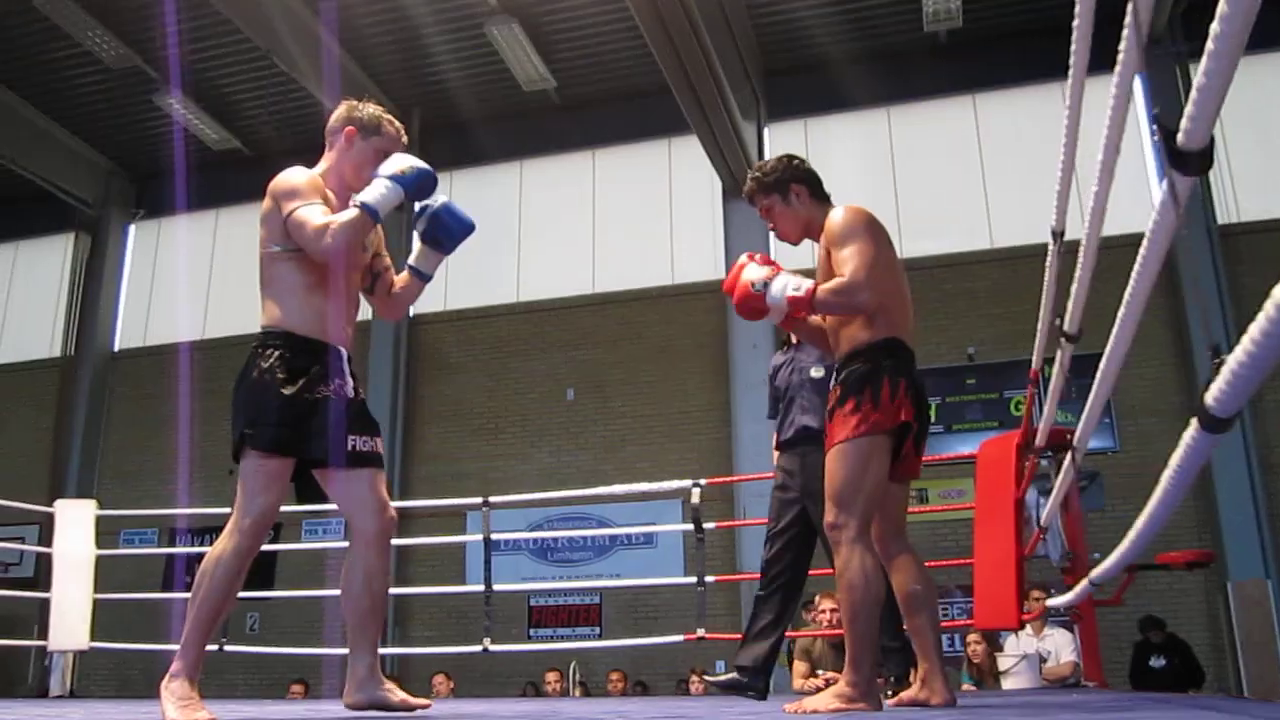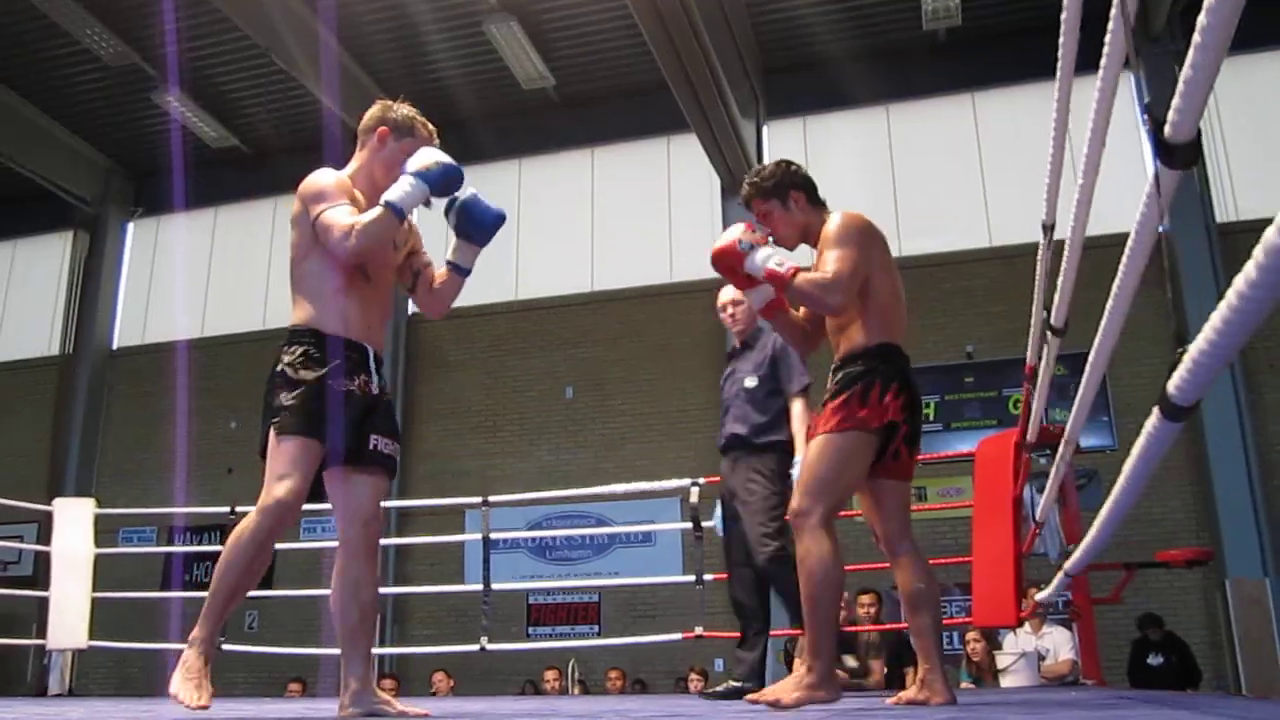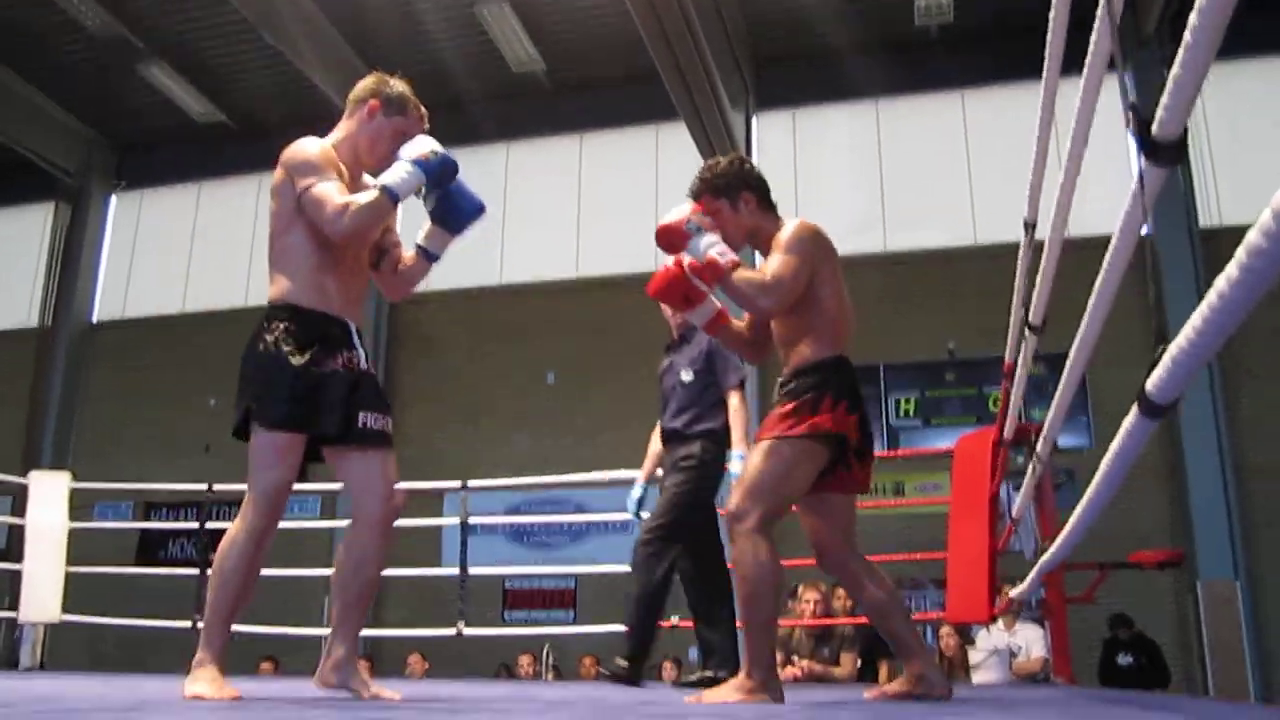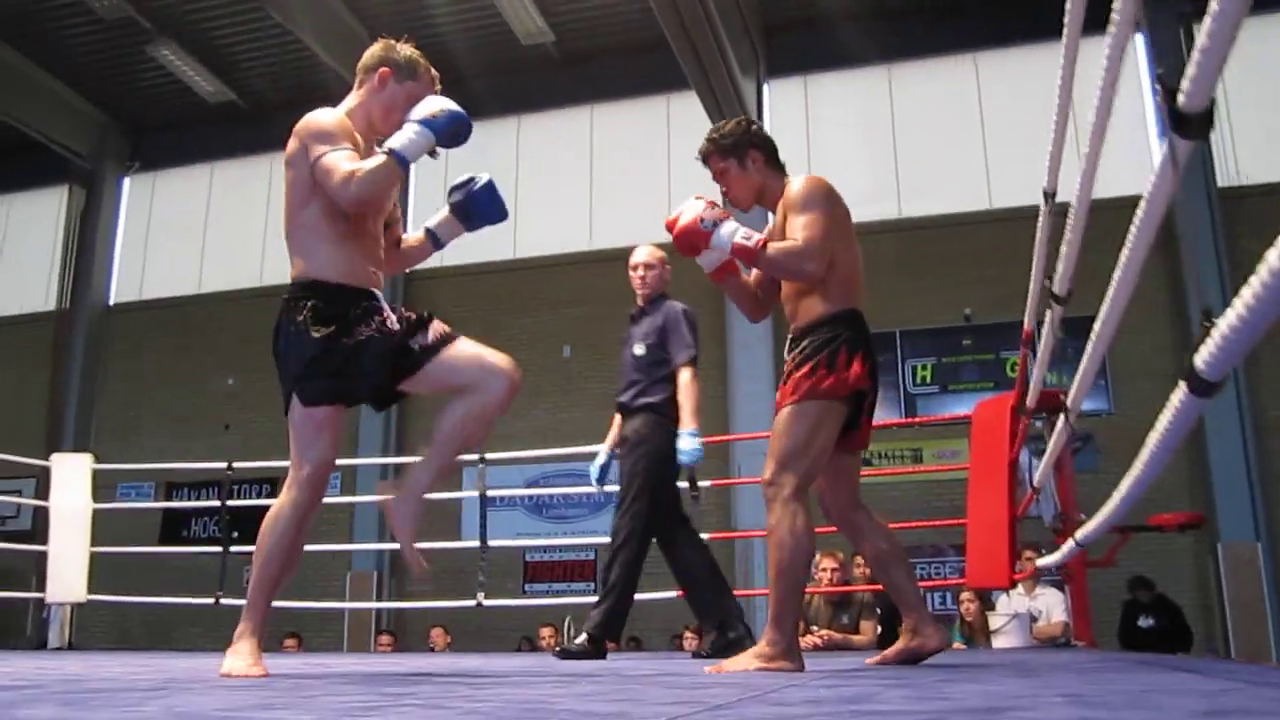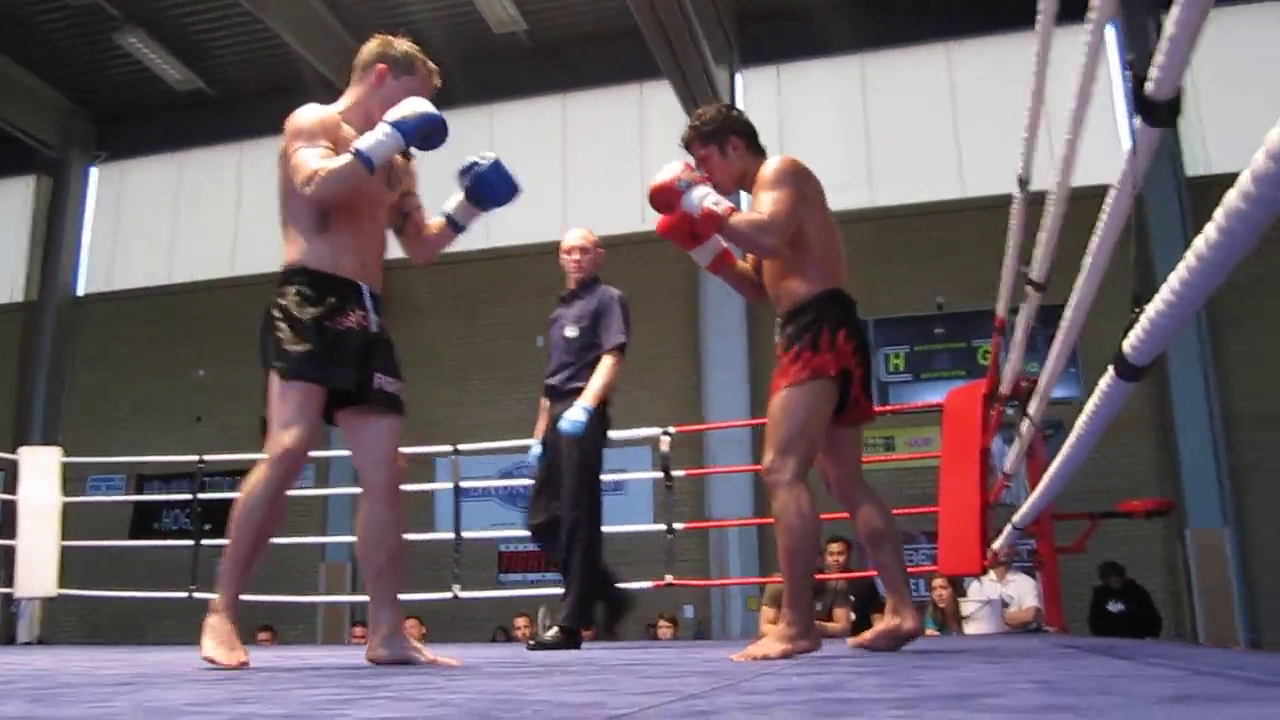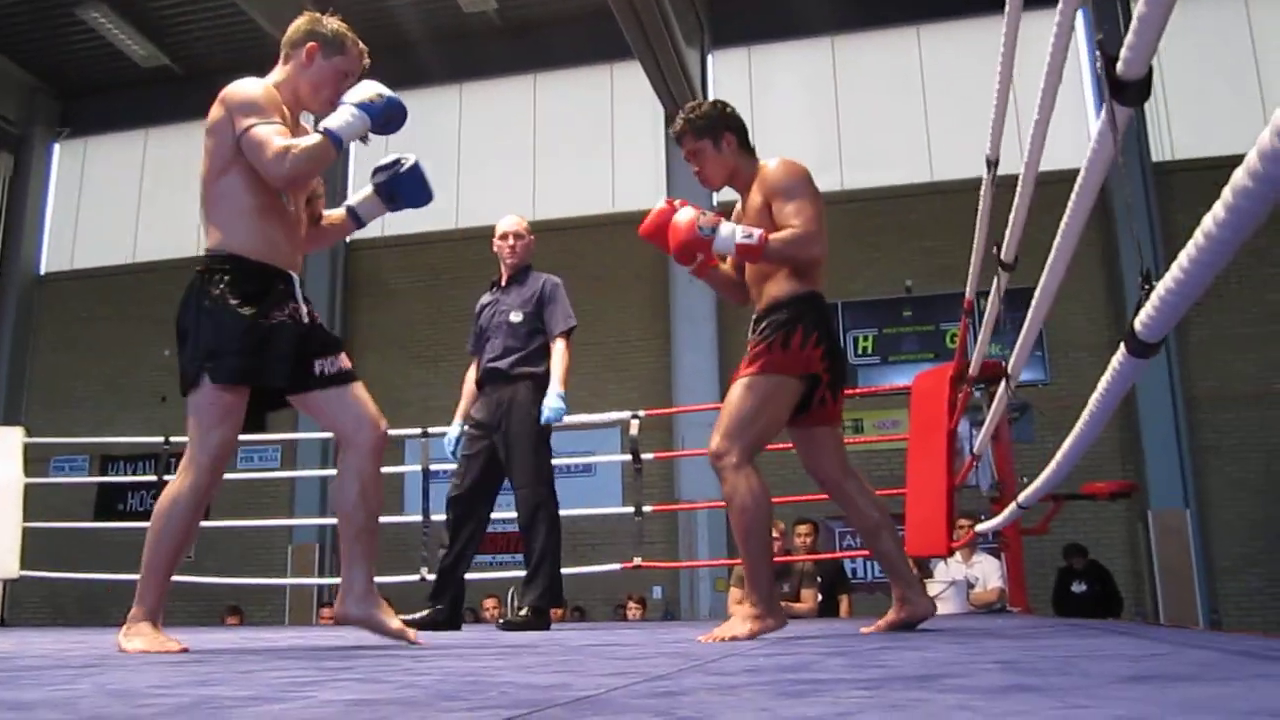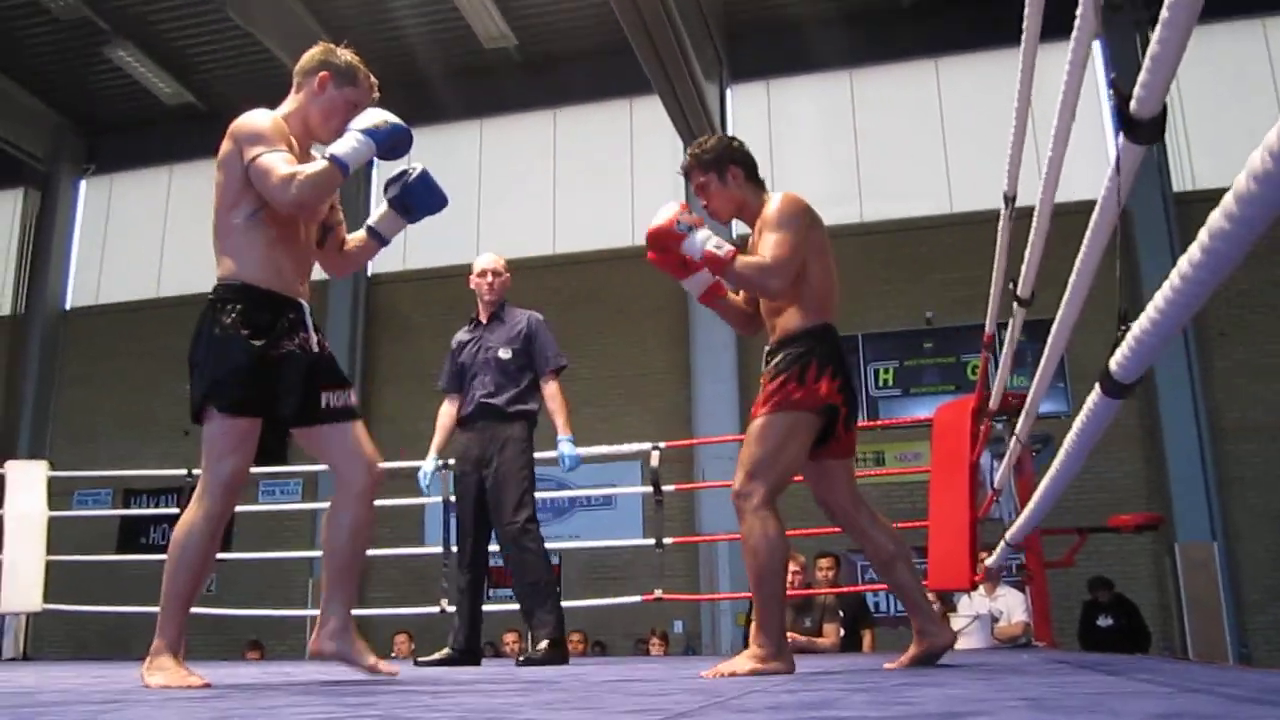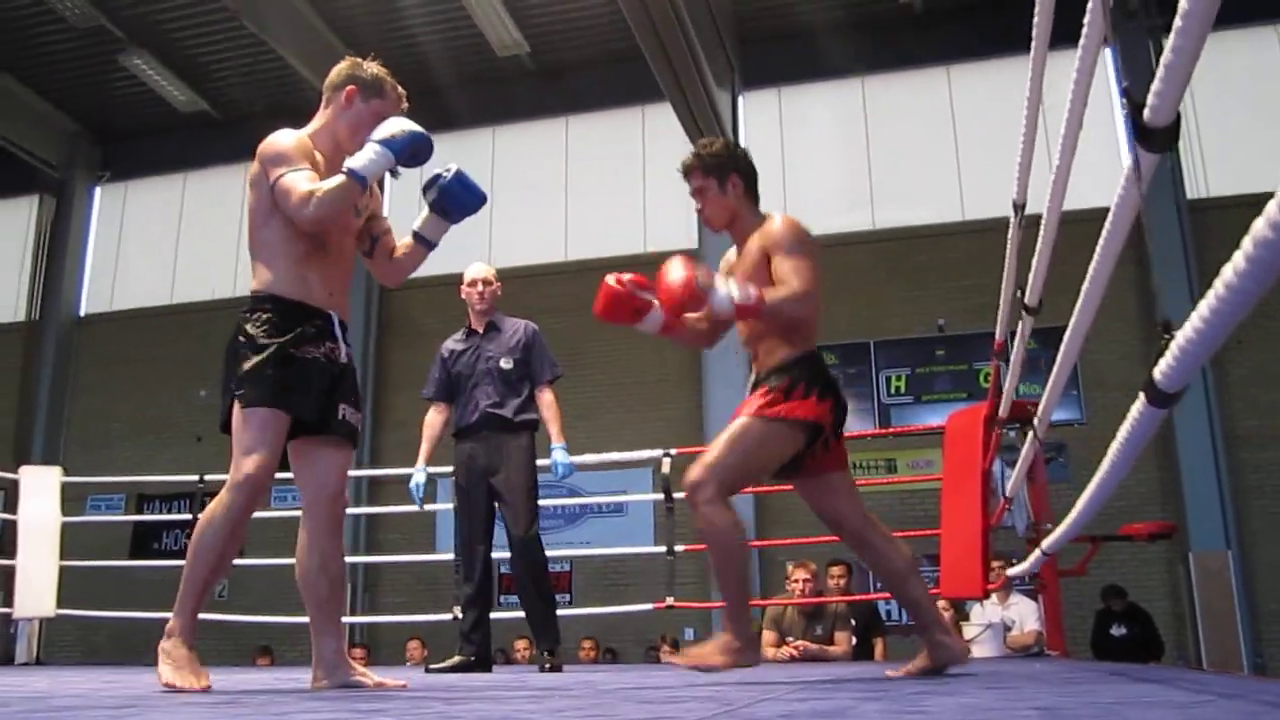
dt=0.3s
person 1, frame 1
left shoulder: (362, 220)
right shoulder: (295, 183)
left elbow: (391, 304)
right elbow: (326, 244)
left wrist: (431, 251)
right wrist: (385, 191)
left hip: (337, 378)
right hip: (285, 367)
left knee: (375, 526)
right knee: (252, 521)
person 1, frame 2
left shoulder: (399, 225)
right shoulder: (325, 185)
left elbow: (433, 302)
right elbow: (350, 245)
left wrist: (467, 247)
right wrist: (411, 190)
left hip: (365, 379)
right hip: (311, 363)
left knee: (360, 533)
right knee: (280, 502)
right ankle: (198, 647)
person 1, frame 3
left shoulder: (373, 194)
right shoulder: (308, 155)
left elbow: (397, 281)
right elbow: (342, 224)
left wrist: (441, 231)
right wrist: (406, 175)
left hip: (347, 353)
right hip: (293, 342)
left knee: (378, 507)
right knee: (265, 501)
left ankle: (340, 662)
right ankle: (206, 662)
person 1, frame 4
left shoulder: (385, 154)
right shoulder: (322, 126)
right elbow: (351, 191)
left wrist: (454, 220)
right wrist: (416, 136)
left hip: (376, 317)
right hip: (320, 318)
left knee: (499, 378)
right knee: (310, 476)
left ankle: (412, 491)
right ankle: (246, 638)
person 1, frame 5
left shoulder: (395, 164)
right shoulder: (313, 121)
left elbow: (421, 246)
right elbow: (315, 188)
left wrist: (468, 205)
right wrist: (387, 136)
left hip: (364, 317)
right hip: (308, 305)
left knee: (383, 475)
right knee: (287, 451)
left ankle: (387, 632)
right ankle: (222, 611)
person 1, frame 6
left shoulder: (299, 132)
right shoulder: (247, 96)
right elbow: (284, 168)
left wrist: (376, 201)
right wrist: (350, 121)
left hip: (285, 300)
right hip: (231, 293)
left knee: (365, 435)
right knee: (209, 456)
left ankle: (358, 592)
right ankle: (143, 617)
person 1, frame 7
left shoulder: (315, 163)
right shoulder: (256, 128)
left elbow: (338, 259)
right elbow: (290, 195)
left wrist: (392, 216)
right wrist: (357, 146)
left hip: (296, 329)
right hip: (243, 322)
left knee: (360, 472)
right knee: (221, 486)
left ankle: (335, 627)
right ankle: (164, 651)
person 1, frame 8
left shoulder: (355, 181)
right shoulder: (284, 147)
left elbow: (391, 268)
right elbow: (310, 212)
left wrist: (437, 219)
right wrist: (376, 157)
left hip: (328, 342)
right hip: (273, 332)
left knee: (326, 507)
right knee: (250, 477)
left ankle: (332, 661)
right ankle: (178, 636)
person 2, frame 1
left shoulder: (846, 220)
right shoulder: (838, 240)
left elbow: (860, 295)
right elbow: (840, 337)
left wrist: (785, 288)
right wrist: (782, 306)
left hip: (874, 385)
right hip: (885, 388)
left knee: (845, 528)
right knee: (888, 539)
left ankle: (858, 685)
right ankle: (932, 679)
person 2, frame 2
left shoulder: (844, 226)
right shoulder: (833, 246)
left elbow: (834, 294)
right elbow: (804, 339)
left wrist: (768, 263)
right wrist: (760, 289)
left hip: (868, 385)
right hip: (881, 391)
left knee: (809, 515)
right knee: (895, 539)
left ankle: (815, 673)
right ankle: (932, 680)
person 2, frame 3
left shoulder: (797, 235)
right shoulder: (777, 259)
left elbow: (769, 299)
right elbow: (752, 348)
left wrist: (707, 252)
right wrist: (698, 306)
left hip: (819, 397)
right hip: (822, 402)
left knee: (744, 517)
right knee: (837, 555)
left ankle: (759, 677)
right ankle: (921, 670)
person 2, frame 4
left shoulder: (806, 190)
right shoulder: (780, 219)
left elbow: (809, 264)
right elbow: (756, 307)
left wrist: (730, 235)
right wrist: (711, 253)
left hip: (832, 352)
right hip: (819, 358)
left knee: (782, 484)
right knee: (844, 506)
left ankle: (779, 643)
right ankle: (921, 628)
person 2, frame 5
left shoulder: (781, 171)
right shoulder: (768, 193)
left elbow: (772, 239)
right elbow: (759, 287)
left wrist: (704, 203)
right wrist: (704, 244)
left hip: (818, 332)
right hip: (819, 336)
left knee: (783, 471)
right knee: (847, 482)
left ankle: (797, 627)
right ankle: (900, 609)
person 2, frame 6
left shoulder: (780, 174)
right shoulder: (748, 203)
left elbow: (809, 243)
right elbow: (743, 291)
left wrist: (725, 236)
right wrist: (696, 251)
left hip: (793, 330)
right hip: (796, 338)
left knee: (728, 452)
right knee: (834, 475)
left ankle: (760, 603)
right ankle: (908, 595)
person 2, frame 7
left shoulder: (783, 209)
right shoulder: (765, 230)
left elbow: (772, 281)
right elbow: (751, 320)
left wrist: (700, 242)
right wrist: (695, 275)
left hip: (804, 364)
right hip: (807, 371)
left knee: (751, 494)
right knee: (846, 507)
left ankle: (768, 646)
right ankle: (928, 627)
person 2, frame 8
left shoulder: (781, 233)
right shoulder: (733, 257)
left elbow: (804, 305)
right elbow: (704, 335)
left wrist: (718, 294)
right wrist: (646, 310)
left hip: (795, 389)
right hip: (788, 395)
left knee: (704, 483)
right knee: (854, 524)
left ankle: (737, 635)
right ankle: (942, 640)
person 3, frame 1
right shoulder: (779, 362)
right wrist: (776, 481)
left hip: (829, 459)
right hip: (791, 465)
right knee: (777, 568)
left ankle: (898, 665)
right ankle: (751, 669)
person 3, frame 2
left shoulder: (775, 345)
right shoulder: (730, 366)
left elbow: (797, 402)
left wrist: (801, 460)
right wrist: (726, 486)
left hip: (766, 460)
right hip: (734, 466)
left knee: (772, 555)
right knee: (742, 574)
right ankle: (747, 672)
person 3, frame 3
left shoulder: (711, 342)
right shoulder: (671, 358)
left elbow: (734, 396)
left wrist: (738, 453)
right wrist: (641, 481)
left hip: (700, 452)
right hip: (679, 456)
left knee: (653, 547)
right knee: (702, 563)
left ankle: (633, 657)
right ankle: (721, 662)
person 3, frame 4
left shoulder: (674, 314)
right shoulder: (638, 323)
left elbow: (686, 372)
left wrist: (689, 429)
right wrist: (607, 448)
left hip: (655, 430)
right hip: (636, 433)
left knee: (630, 532)
right knee: (675, 534)
left ankle: (599, 633)
right ankle: (727, 625)
person 3, frame 5
left shoulder: (607, 299)
right shoulder: (561, 310)
left elbow: (611, 358)
left wrist: (584, 406)
right wrist: (539, 436)
left hip: (581, 417)
right hip: (560, 417)
left knee: (578, 519)
right knee: (542, 519)
left ankle: (572, 622)
right ankle: (608, 596)
person 3, frame 6
left shoulder: (545, 287)
right shoulder: (486, 301)
left elbow: (559, 342)
left wrist: (555, 391)
right wrist: (458, 420)
left hip: (522, 398)
right hip: (484, 405)
left knee: (533, 500)
right knee: (463, 502)
left ankle: (538, 604)
right ankle: (444, 606)
person 3, frame 7
left shoulder: (528, 324)
right shoulder: (461, 339)
left elbow: (549, 382)
right elbow: (451, 402)
left wrist: (564, 436)
right wrist: (433, 455)
left hip: (510, 434)
right hip: (469, 441)
left knee: (518, 530)
right knee: (468, 542)
left ankle: (549, 637)
right ankle: (465, 643)
person 3, frame 8
left shoulder: (524, 333)
right shoulder: (451, 348)
left elbow: (544, 392)
right elbow: (438, 409)
left wrist: (558, 444)
right wrist: (421, 464)
left hip: (513, 442)
right hip: (469, 449)
left knee: (524, 538)
right knee: (472, 550)
left ankle: (546, 646)
right ankle: (474, 648)
